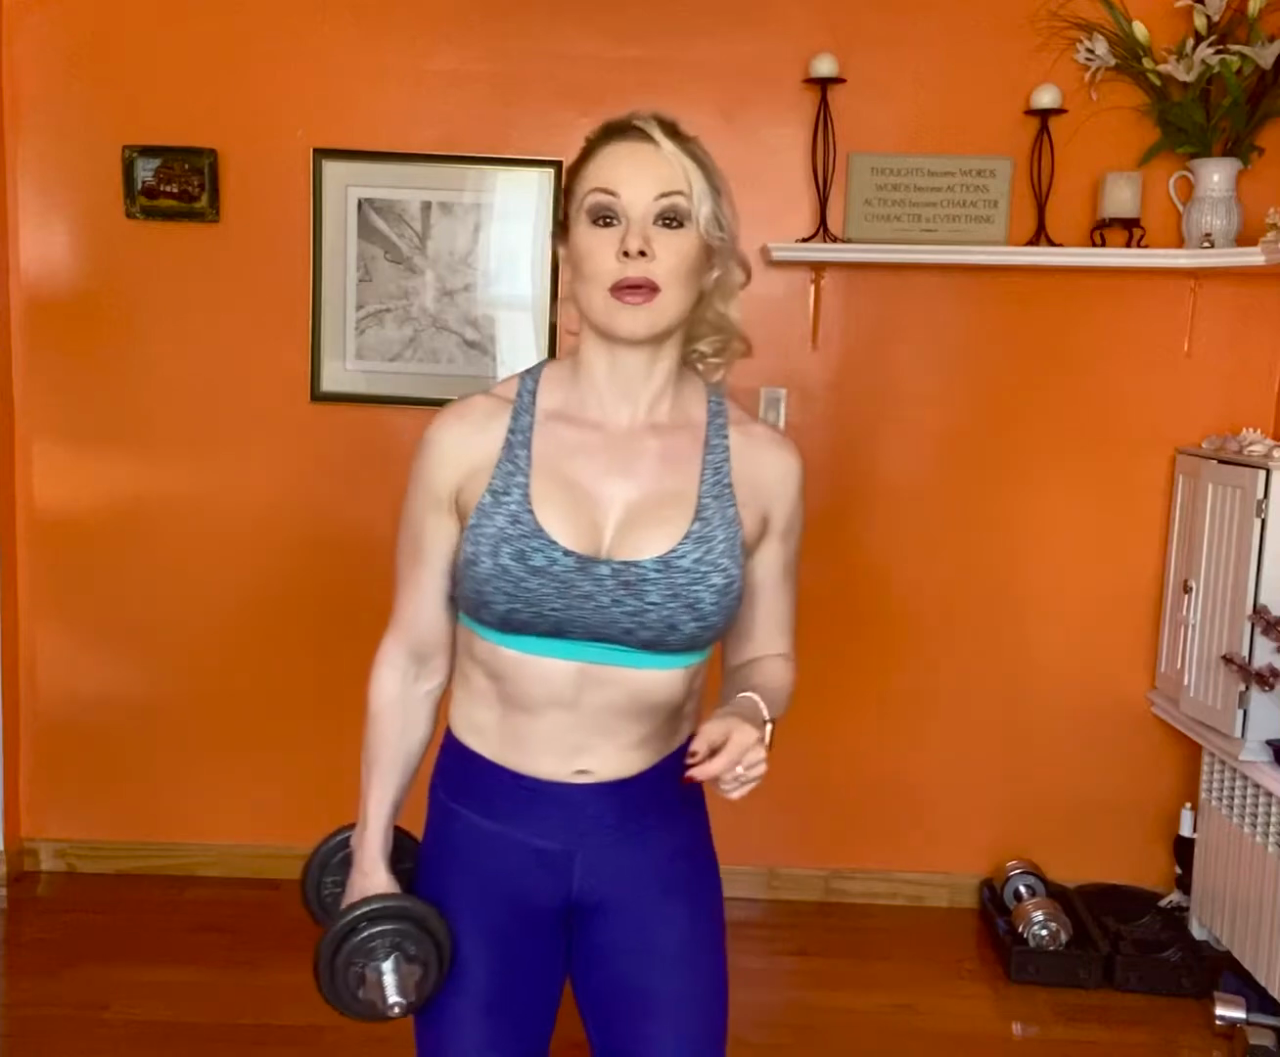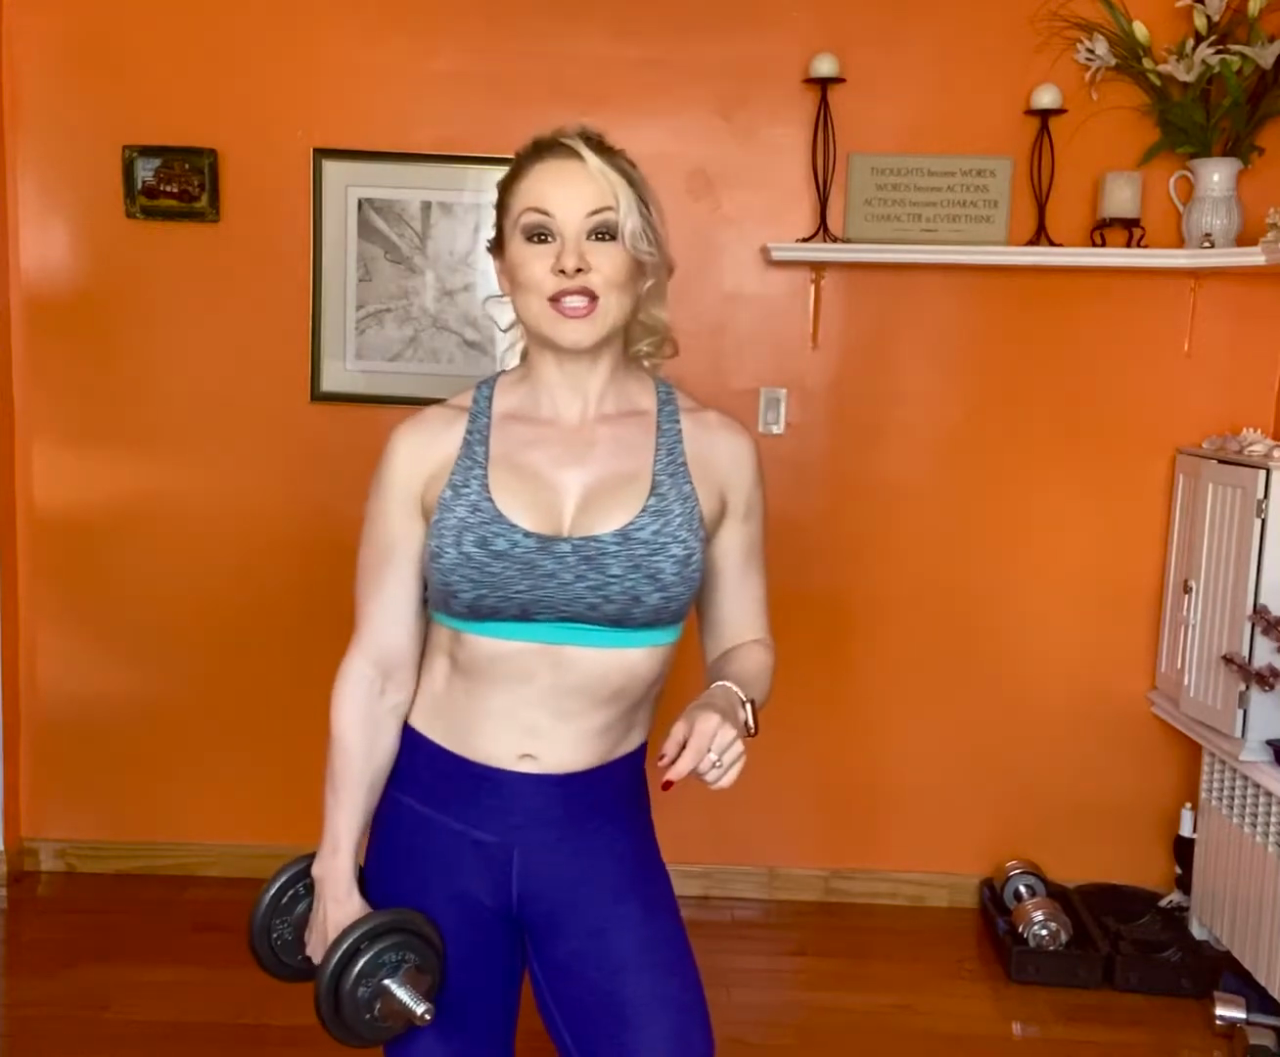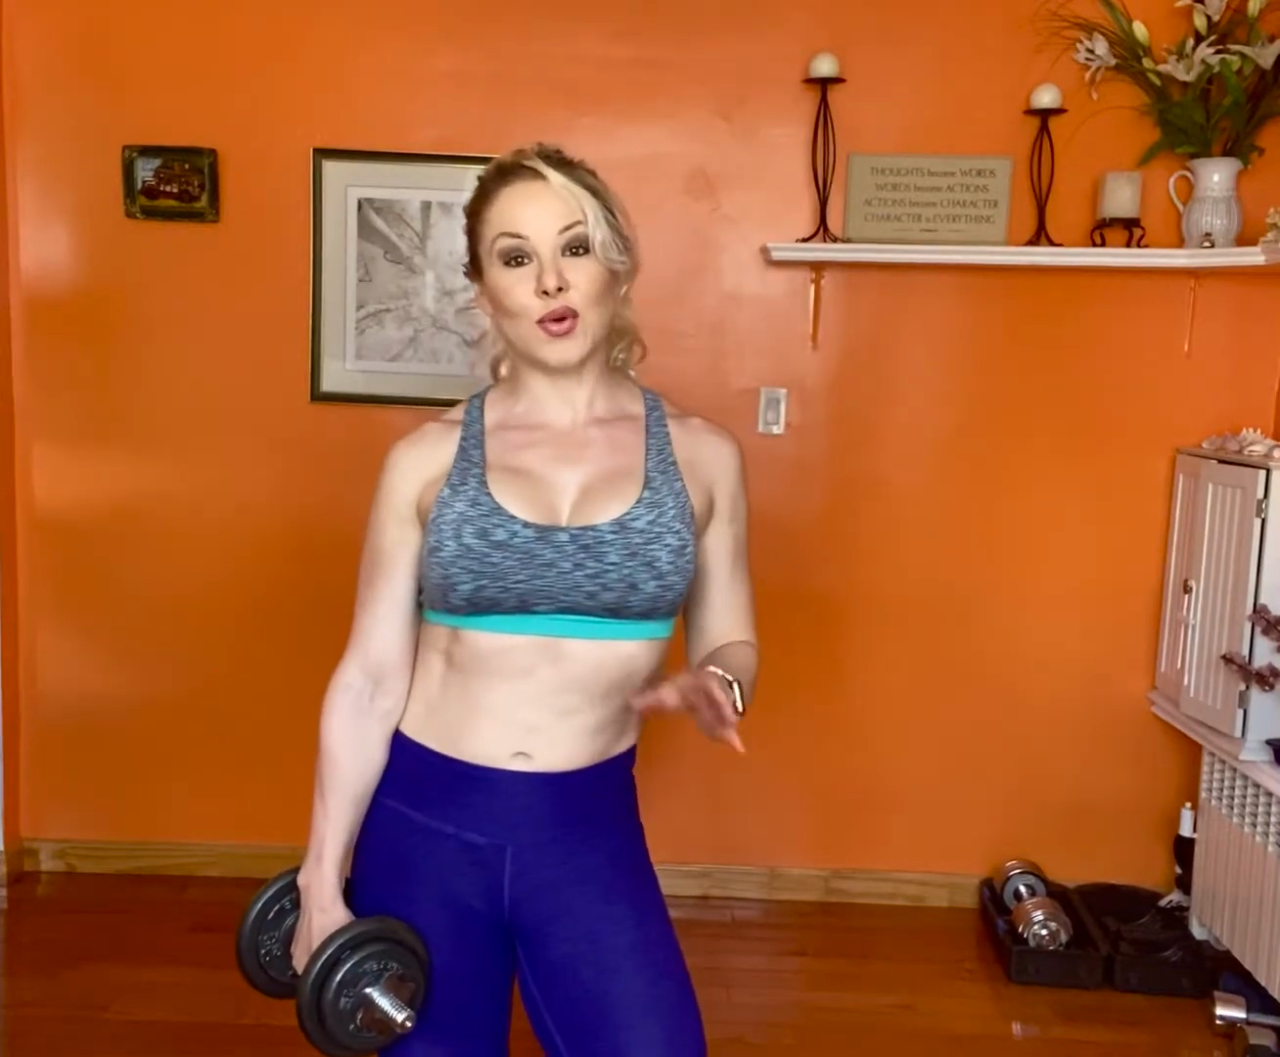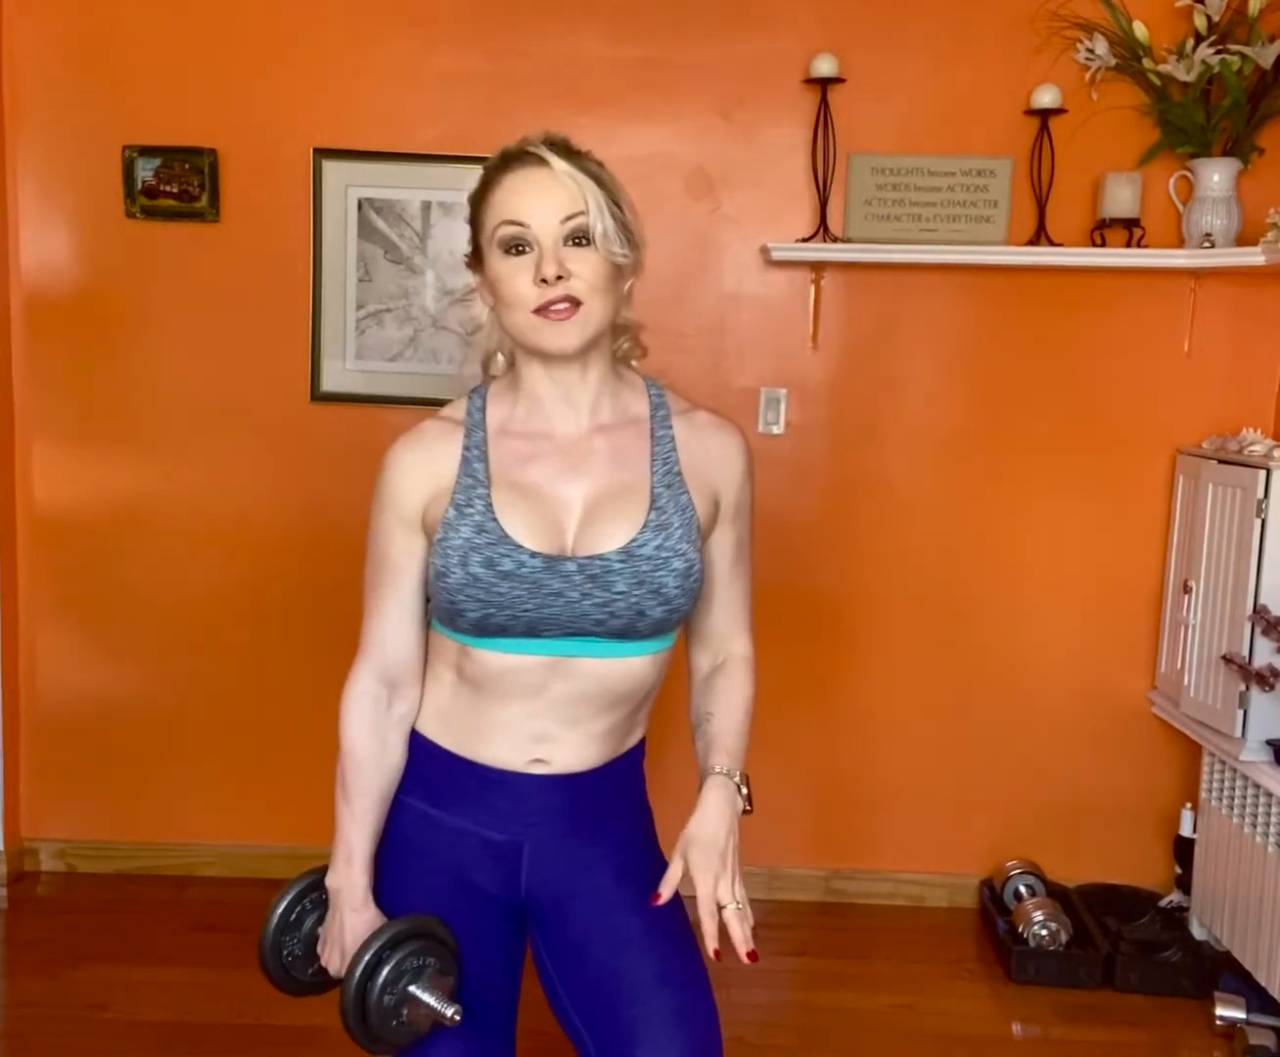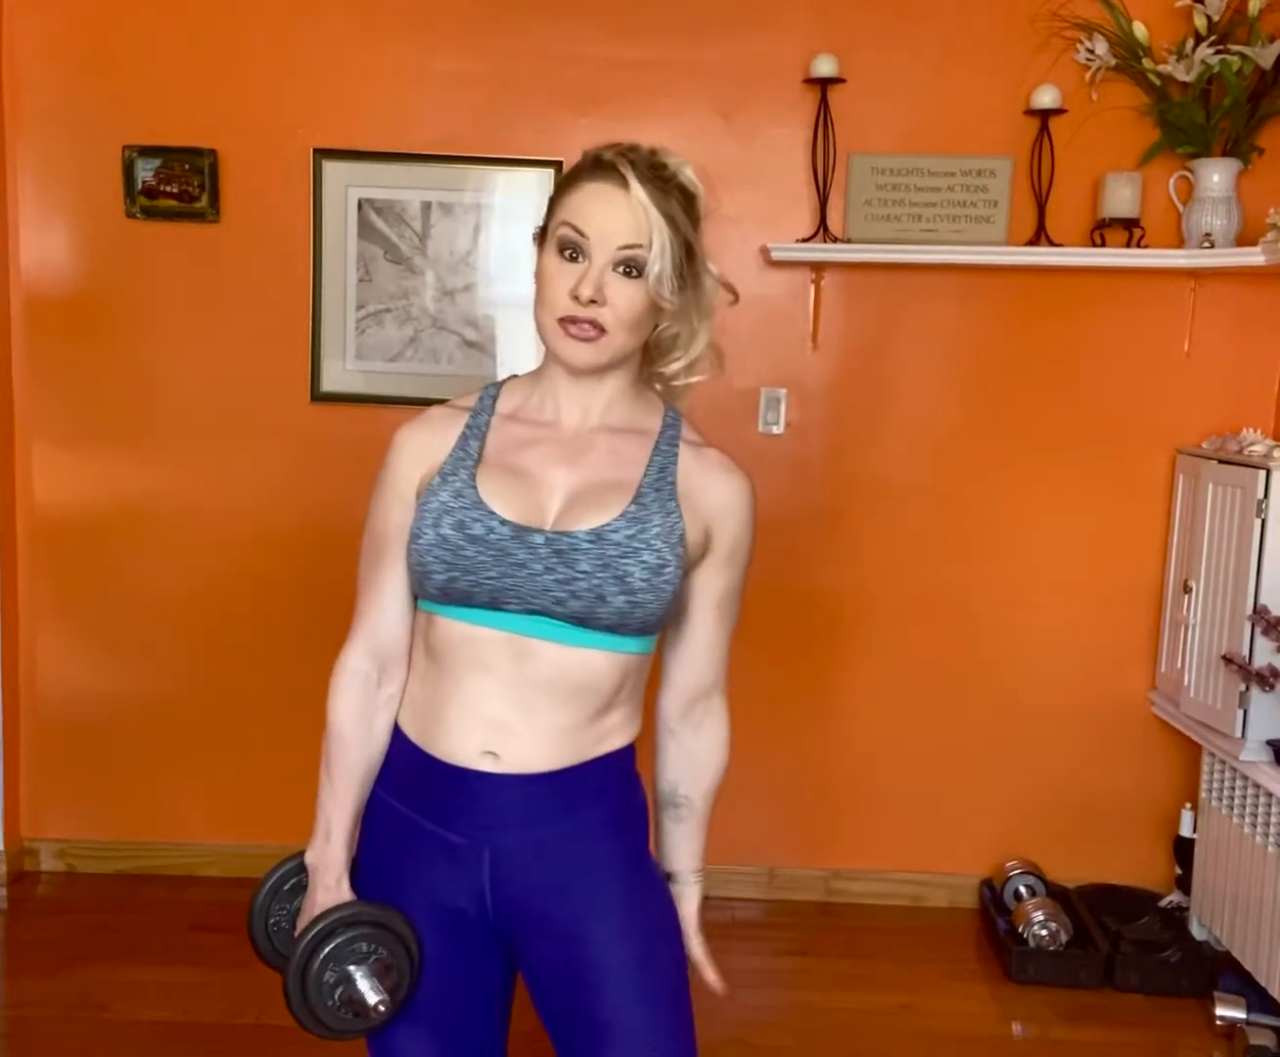
dt=1s
person 1, frame 1
left shoulder: (762, 464)
right shoulder: (468, 439)
left elbow: (764, 654)
right elbow: (413, 658)
left wrist: (746, 715)
right wrist: (370, 851)
left hip: (655, 836)
right hip: (482, 829)
person 1, frame 2
left shoulder: (715, 449)
right shoulder: (429, 445)
left elbow: (744, 642)
right elbow: (375, 669)
left wrist: (727, 702)
right wrist: (336, 872)
left hip: (599, 830)
right hip: (433, 822)
person 1, frame 3
left shoulder: (702, 453)
right shoulder: (427, 458)
left elbow: (732, 642)
right elbow: (368, 678)
left wrist: (711, 684)
right wrist: (322, 880)
left hip: (590, 832)
right hip: (422, 825)
person 1, frame 4
left shoulder: (707, 449)
right shoulder: (426, 458)
left elbow: (724, 651)
right elbow: (382, 679)
left wrist: (720, 795)
right wrist: (351, 881)
left hip: (602, 825)
right hip: (438, 822)
person 1, frame 5
left shoulder: (706, 484)
right shoulder: (431, 441)
left elbow: (694, 702)
right elbow: (370, 658)
left wrist: (681, 883)
right wrist: (328, 860)
left hip: (588, 837)
right hip: (417, 827)
